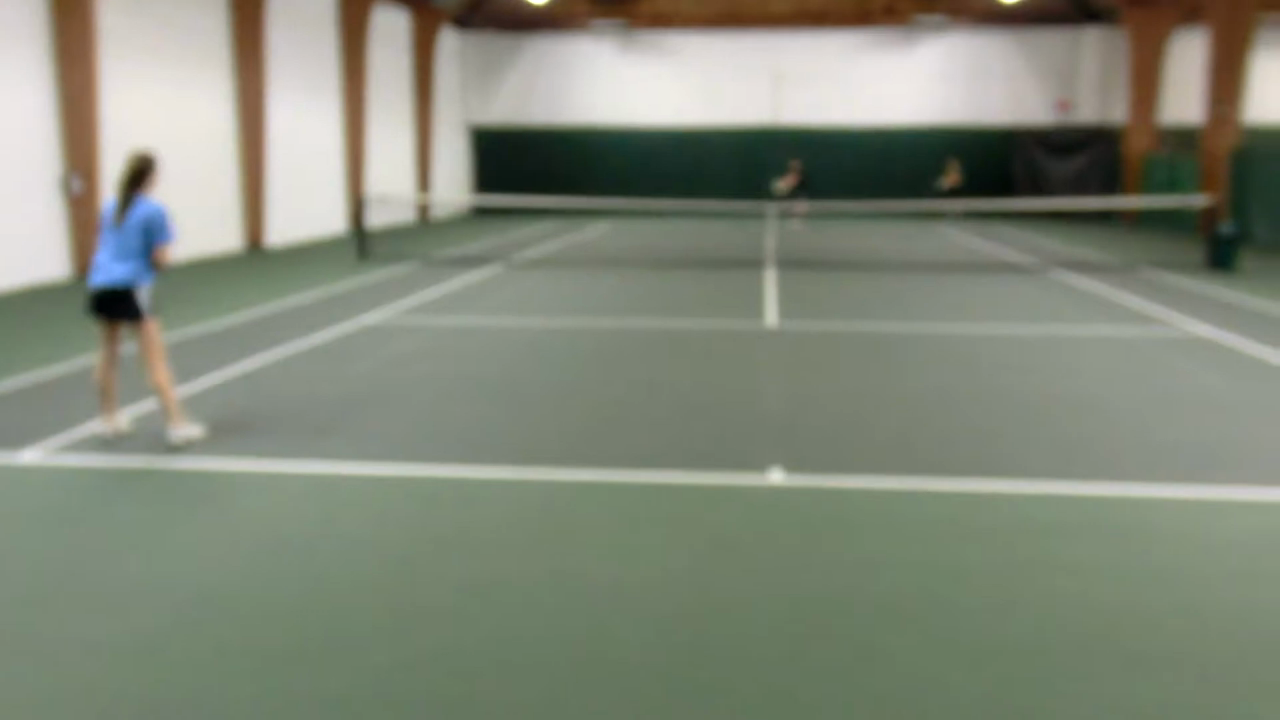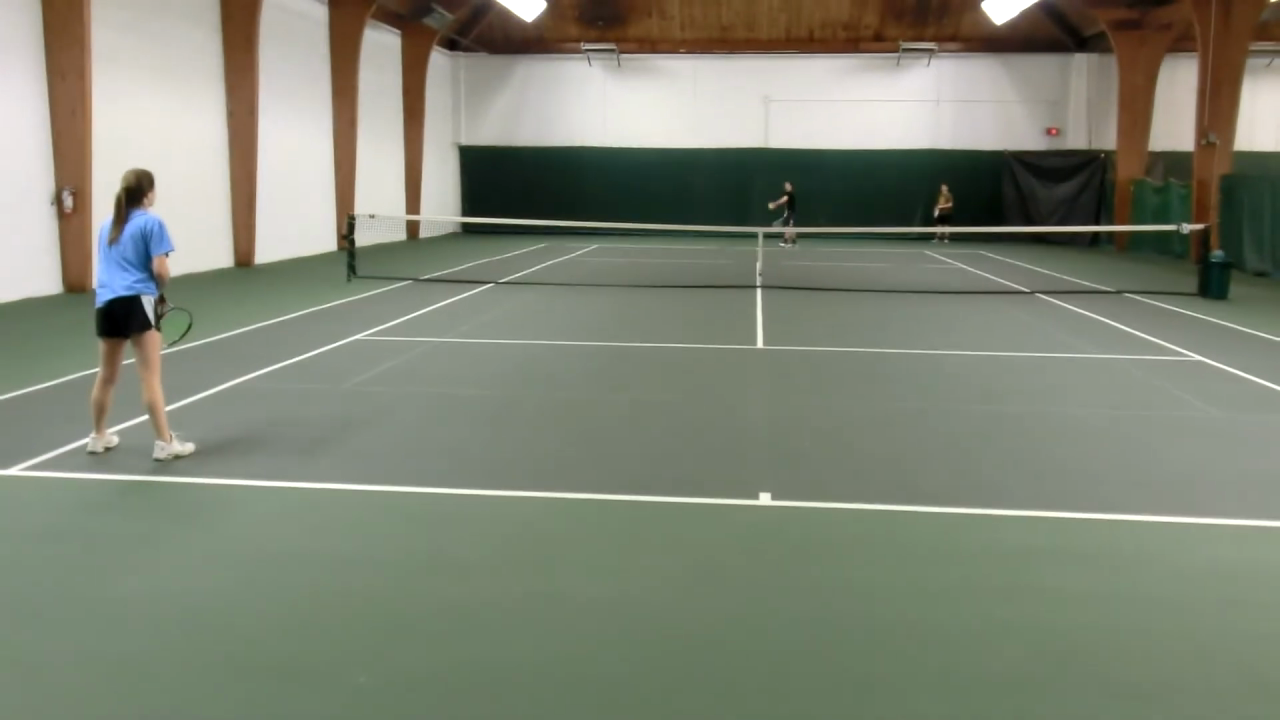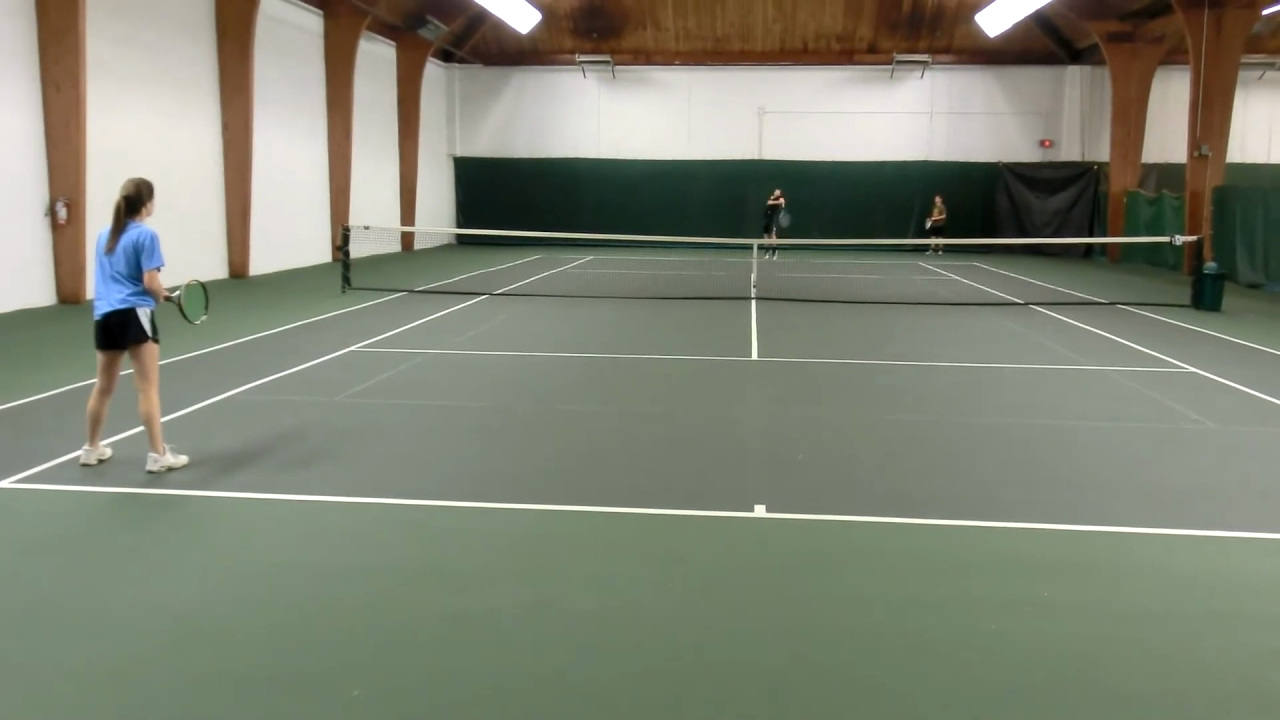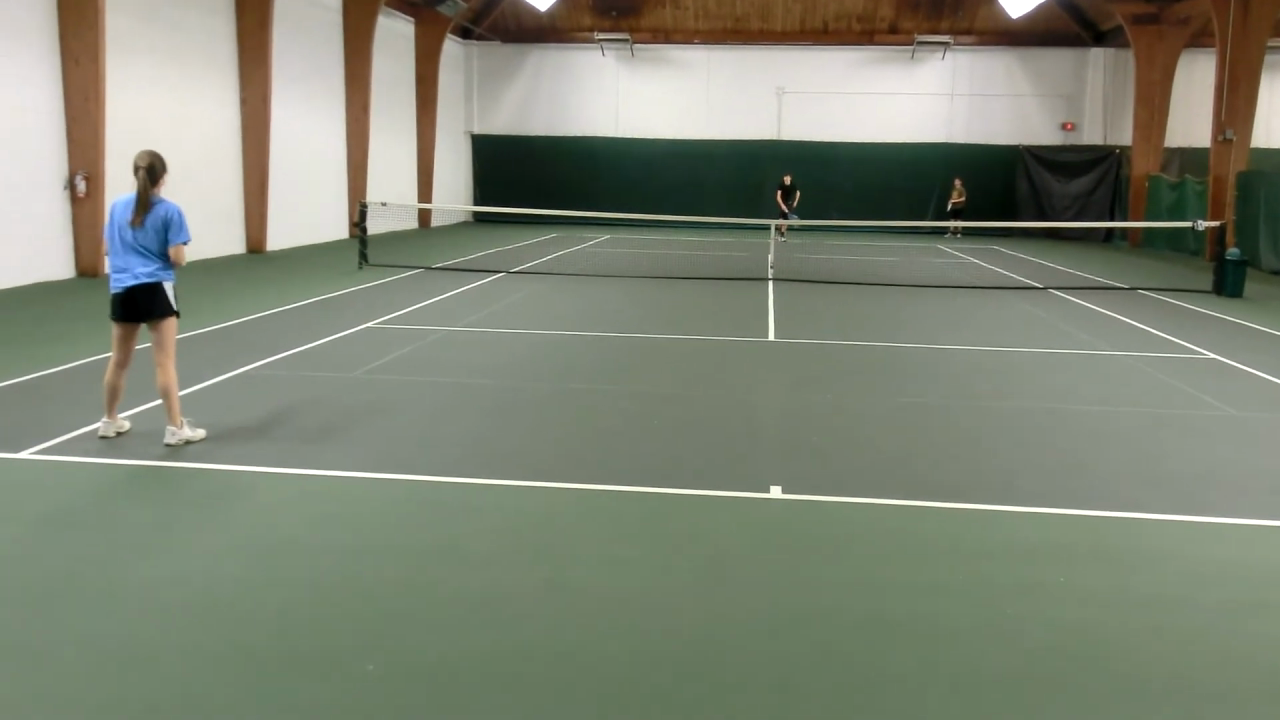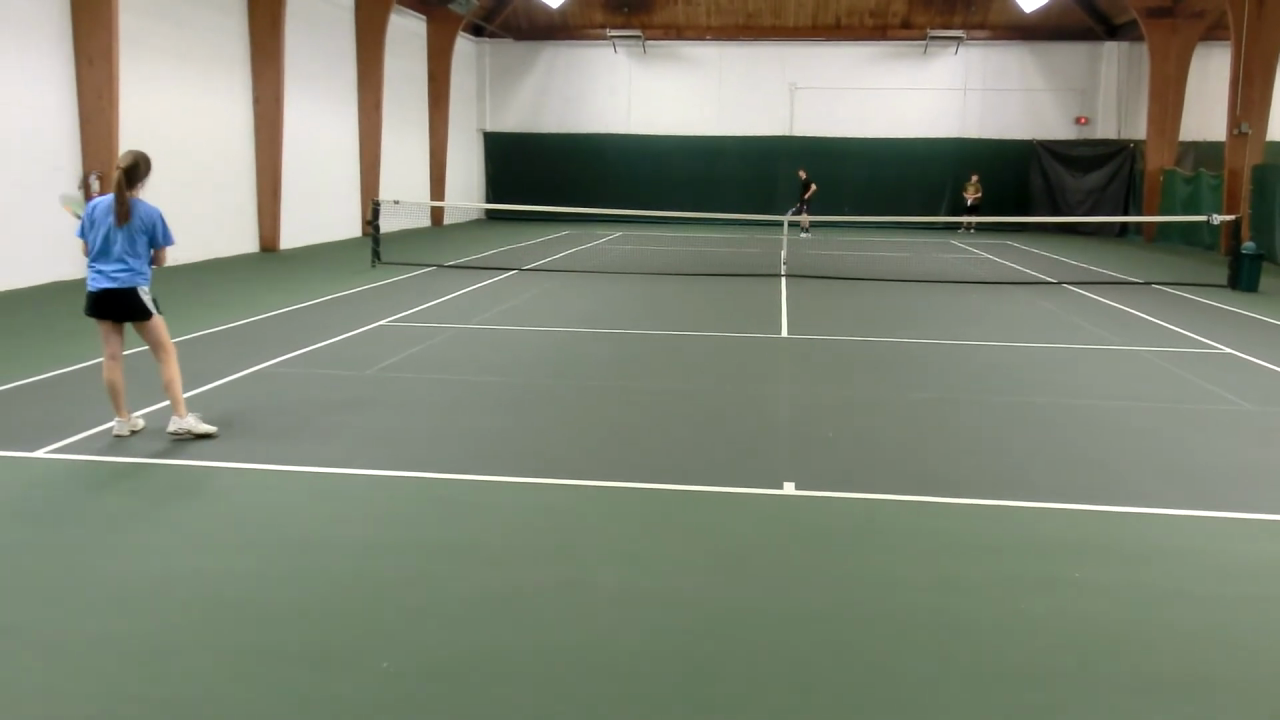
dt=1s
person 1, frame 1
left shoulder: (110, 207)
right shoulder: (153, 211)
left elbow: (104, 246)
right elbow: (160, 259)
right wrist: (151, 264)
left hip: (101, 285)
right hip: (131, 287)
left knee: (108, 354)
right knee: (155, 359)
left ankle: (110, 419)
right ankle: (177, 424)
person 1, frame 2
left shoulder: (107, 225)
right shoulder: (151, 223)
right elbow: (159, 270)
right wrist: (160, 290)
left hip: (106, 303)
right hip: (135, 301)
left knee: (106, 374)
right knee: (150, 375)
left ankle: (98, 436)
right ankle: (164, 442)
person 1, frame 3
left shoulder: (105, 235)
right shoulder: (145, 235)
right elbow: (150, 283)
right wrist: (163, 295)
left hip: (104, 315)
right hip: (133, 314)
left knee: (103, 386)
right knee: (147, 388)
left ankle: (91, 448)
right ankle: (158, 454)
person 1, frame 4
left shoulder: (117, 206)
right shoulder: (170, 211)
left elbow: (107, 250)
right elbow: (177, 258)
left hip: (121, 290)
right hip: (155, 288)
left knee: (119, 360)
right knee: (165, 361)
left ankle: (110, 420)
right ankle: (175, 427)
person 1, frame 5
left shoulder: (94, 207)
right shoulder: (150, 214)
left elbow: (86, 250)
right elbow: (160, 260)
left hip: (100, 290)
right hip: (133, 291)
left knee: (112, 356)
right knee: (166, 352)
left ankle: (123, 419)
right ankle: (181, 417)
